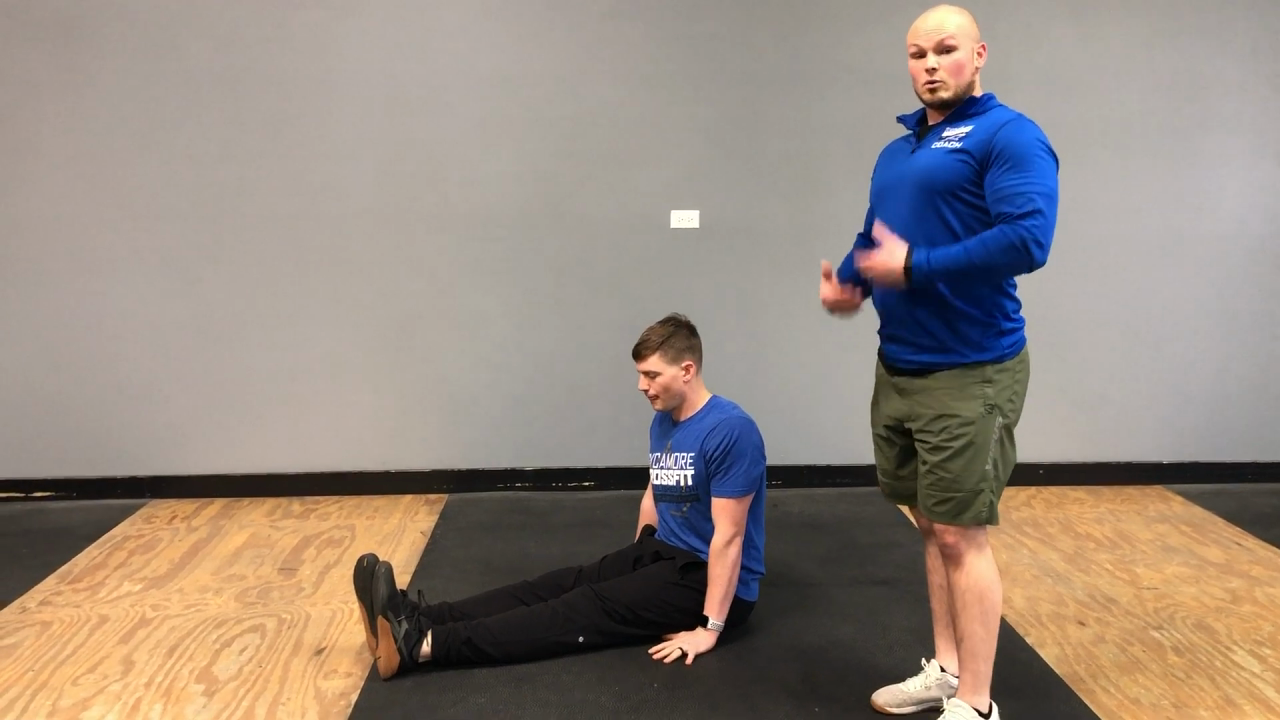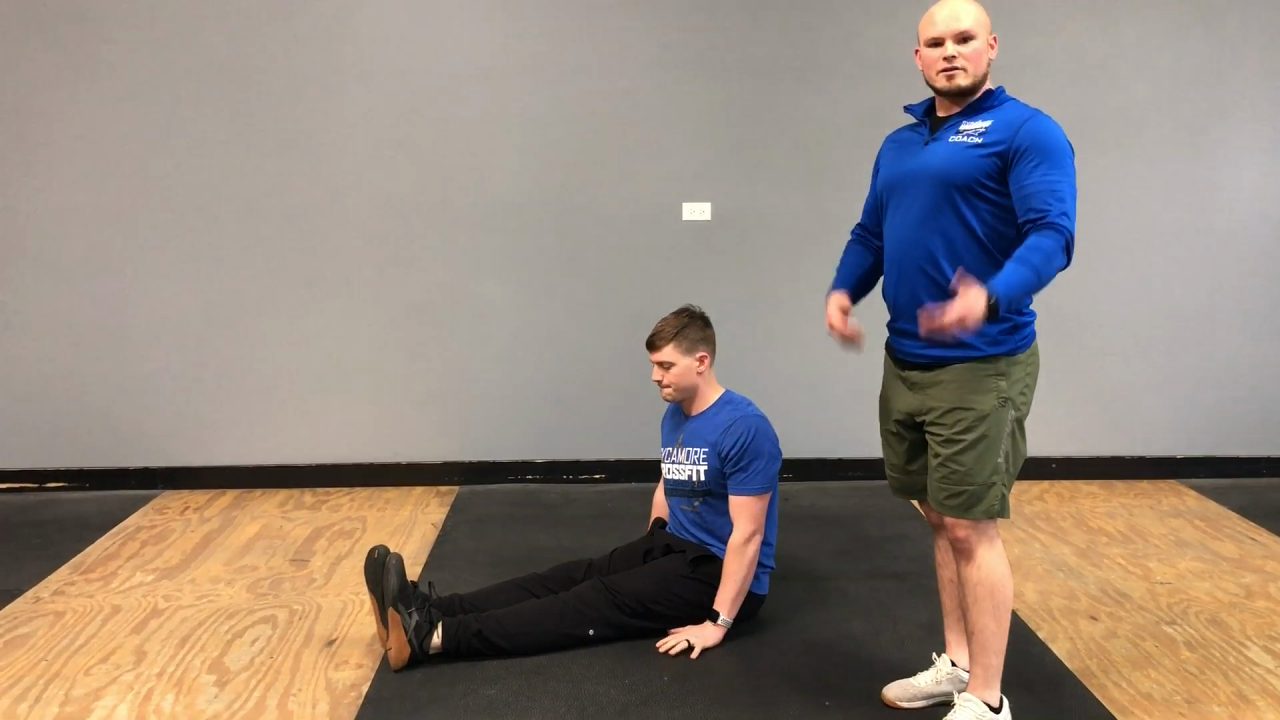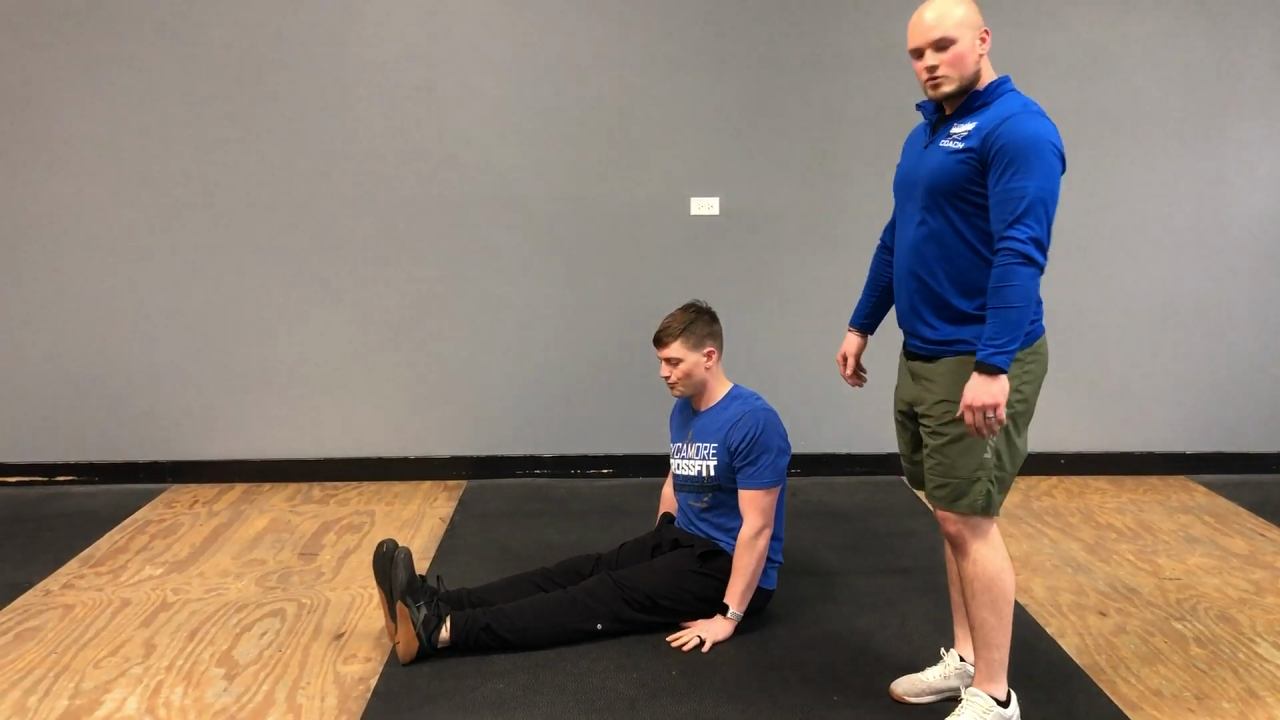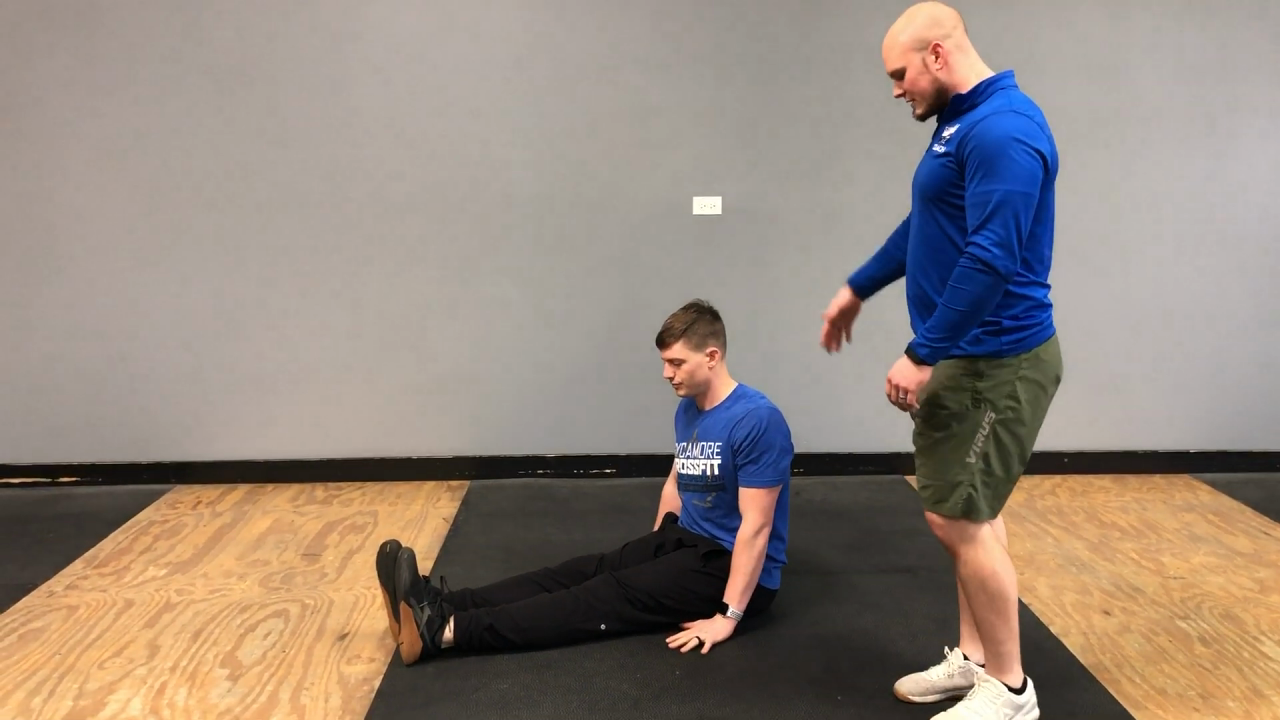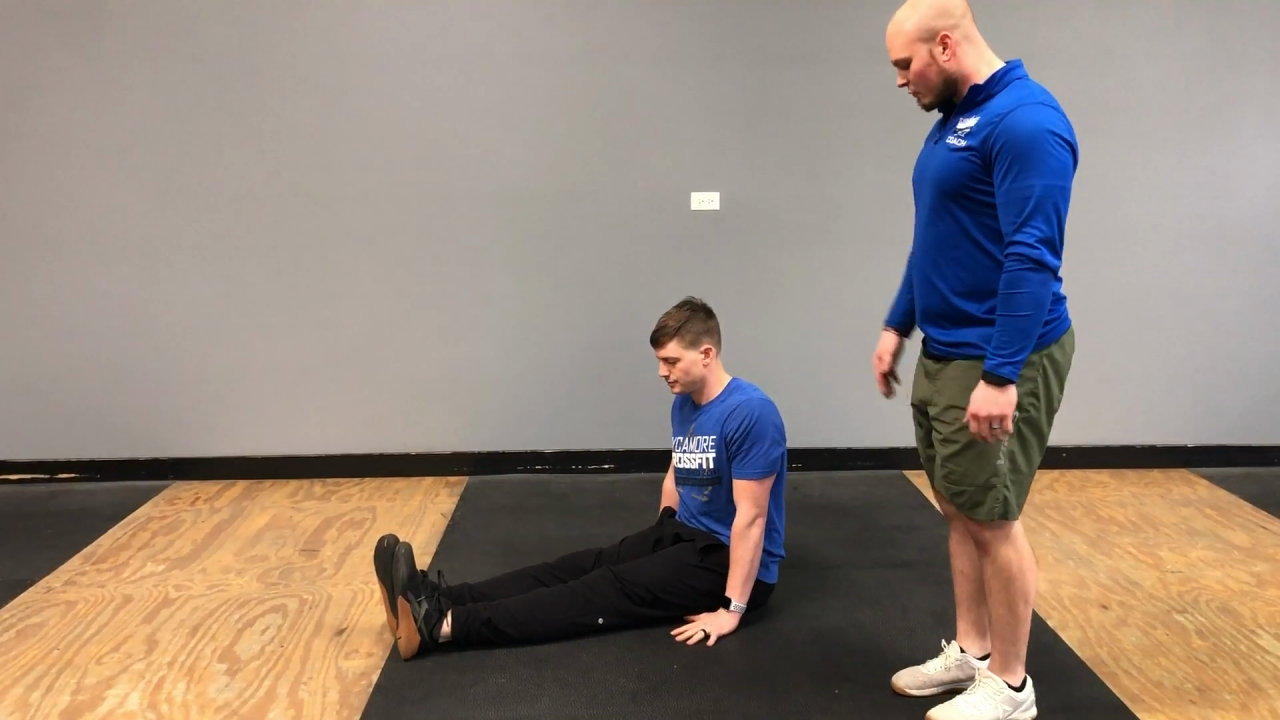
dt=0.5s
person 1, frame 1
left shoulder: (1010, 137)
right shoulder: (897, 151)
left elbow: (1026, 240)
right elbow: (872, 245)
left wrist: (914, 269)
right wrist: (844, 281)
left hip: (970, 372)
right hip: (898, 371)
left knee: (961, 536)
right knee: (932, 526)
person 1, frame 2
left shoulder: (1026, 132)
right shoulder: (898, 144)
left elbow: (1052, 238)
right elbow: (869, 238)
left wrist: (991, 301)
right wrist: (842, 291)
left hip: (981, 366)
right hip: (904, 364)
left knee: (971, 528)
right knee: (939, 519)
person 1, frame 3
left shoulder: (1018, 129)
right shoulder: (924, 134)
left elbow: (1020, 254)
right elbow: (895, 242)
left wrist: (992, 365)
right wrist: (860, 325)
left hip: (980, 365)
right hip: (921, 357)
left knee: (968, 522)
right knee: (952, 516)
right ankle: (965, 659)
person 1, frame 4
left shoulder: (1004, 130)
right shoulder: (960, 125)
left elbow: (989, 260)
right elbow: (923, 232)
left wrist: (922, 353)
right wrist: (857, 289)
left hip: (993, 363)
right hip: (962, 358)
left knee: (959, 521)
right knee: (965, 514)
right ankle: (973, 657)
person 1, frame 5
left shoulder: (1026, 122)
right shoulder: (954, 118)
left elbow: (1030, 258)
left wrist: (1000, 375)
right wrist: (897, 326)
left hip: (997, 364)
right hip: (943, 354)
left knee: (990, 520)
right knee: (959, 511)
right ankle: (970, 651)
person 2, frame 1
left shoulder: (730, 430)
right shoulder: (663, 422)
left elbow: (728, 536)
left wrist: (709, 628)
right wrist: (635, 567)
left hip: (715, 579)
right hip: (668, 553)
left knee: (591, 608)
right knee: (565, 584)
left ankle: (423, 644)
right ankle: (421, 620)
person 2, frame 2
left shoulder: (744, 427)
right shoulder: (675, 415)
left elbow: (747, 533)
left wrist: (718, 623)
right wrist: (646, 560)
left hip: (721, 570)
right hip: (677, 546)
left knee: (600, 602)
right knee: (572, 577)
left ankle: (432, 636)
right ankle: (430, 613)
person 2, frame 3
left shoulder: (753, 422)
right shoulder: (683, 411)
left elbow: (757, 527)
left wrist: (728, 616)
right wrist: (654, 555)
left hip: (728, 565)
right hip: (685, 540)
left knee: (609, 595)
right knee: (582, 571)
left ankle: (442, 631)
right ankle: (439, 606)
person 2, frame 4
left shoulder: (756, 421)
right shoulder: (688, 410)
left elbow: (756, 527)
left wrist: (727, 616)
right wrist: (654, 555)
left hip: (733, 567)
right hip: (687, 540)
left knee: (612, 596)
right knee: (585, 572)
left ankle: (446, 631)
right ankle: (442, 607)
person 2, frame 5
left shoulder: (750, 413)
right shoulder: (685, 405)
left elbow: (751, 516)
left wrist: (731, 609)
right wrist: (655, 548)
left hip: (731, 561)
right hip: (687, 534)
left knee: (609, 589)
right knee: (583, 566)
left ankle: (442, 625)
right ankle: (440, 602)
